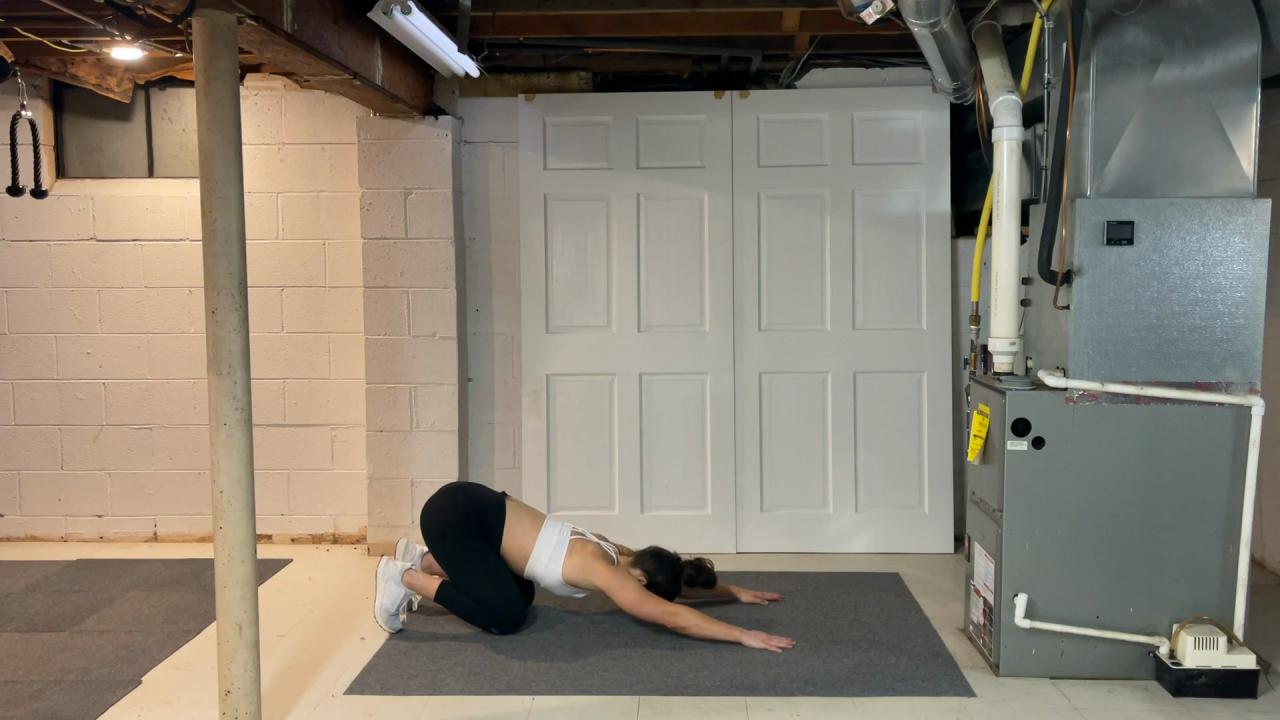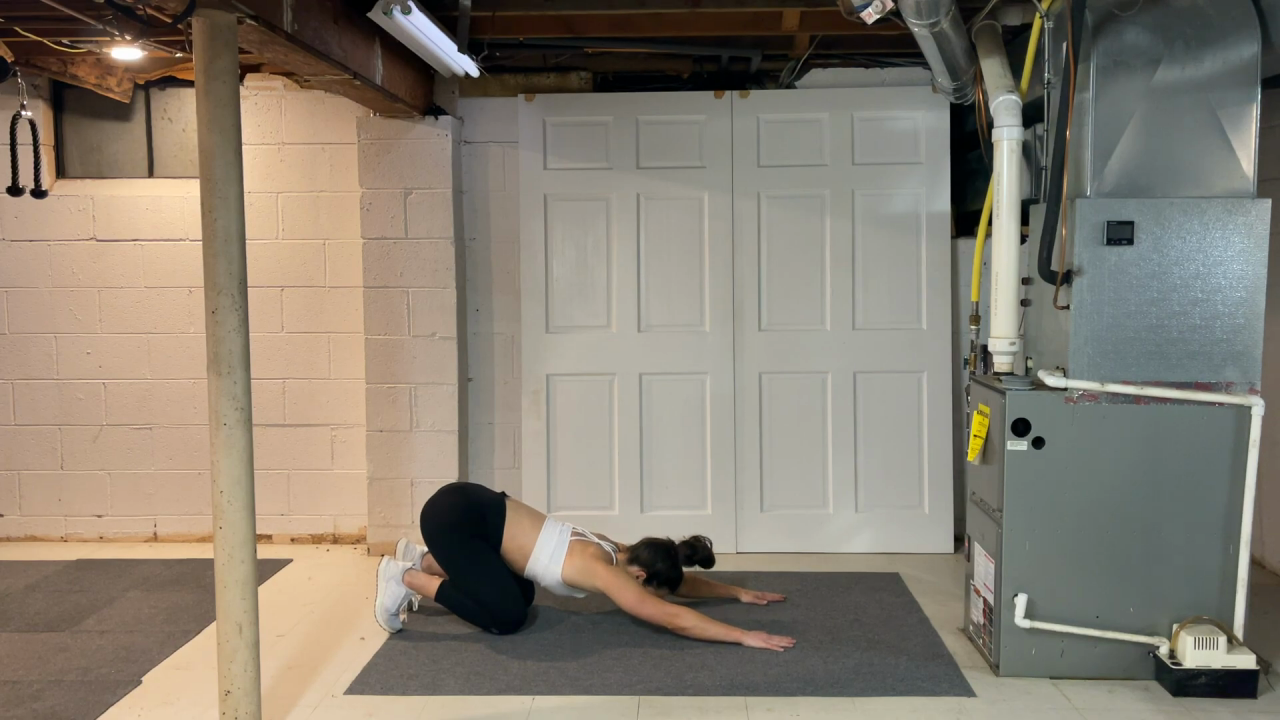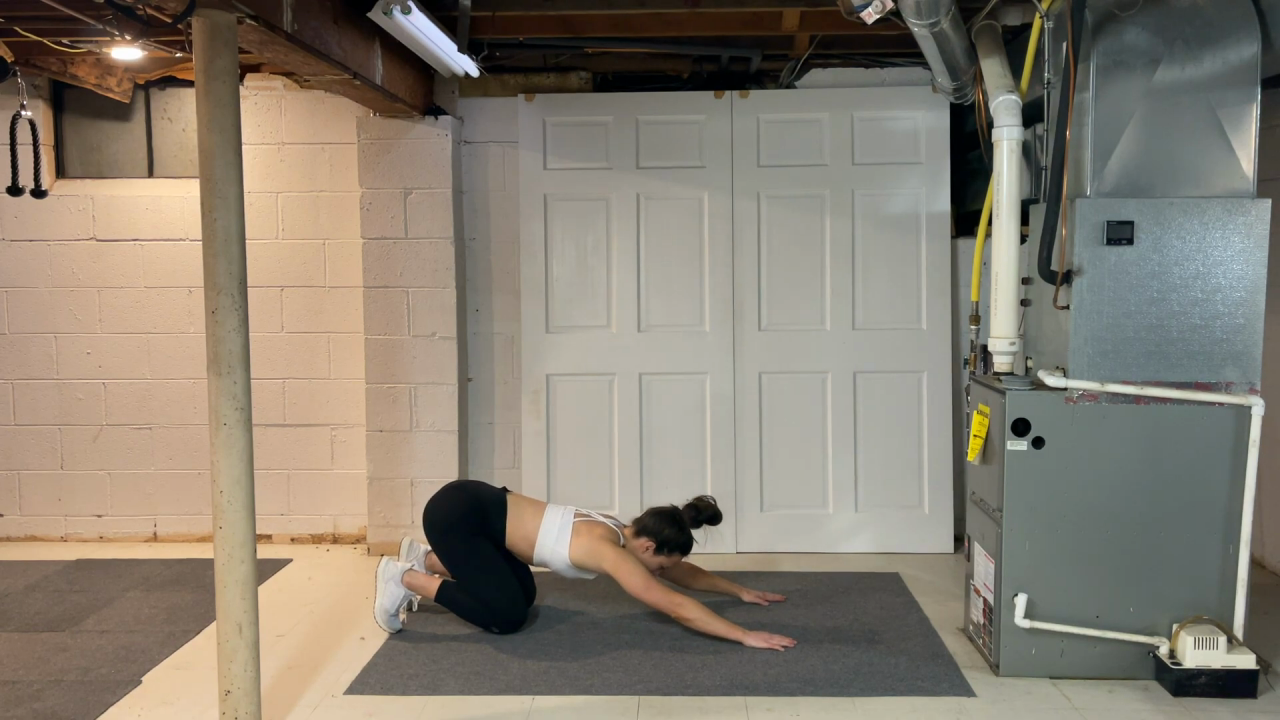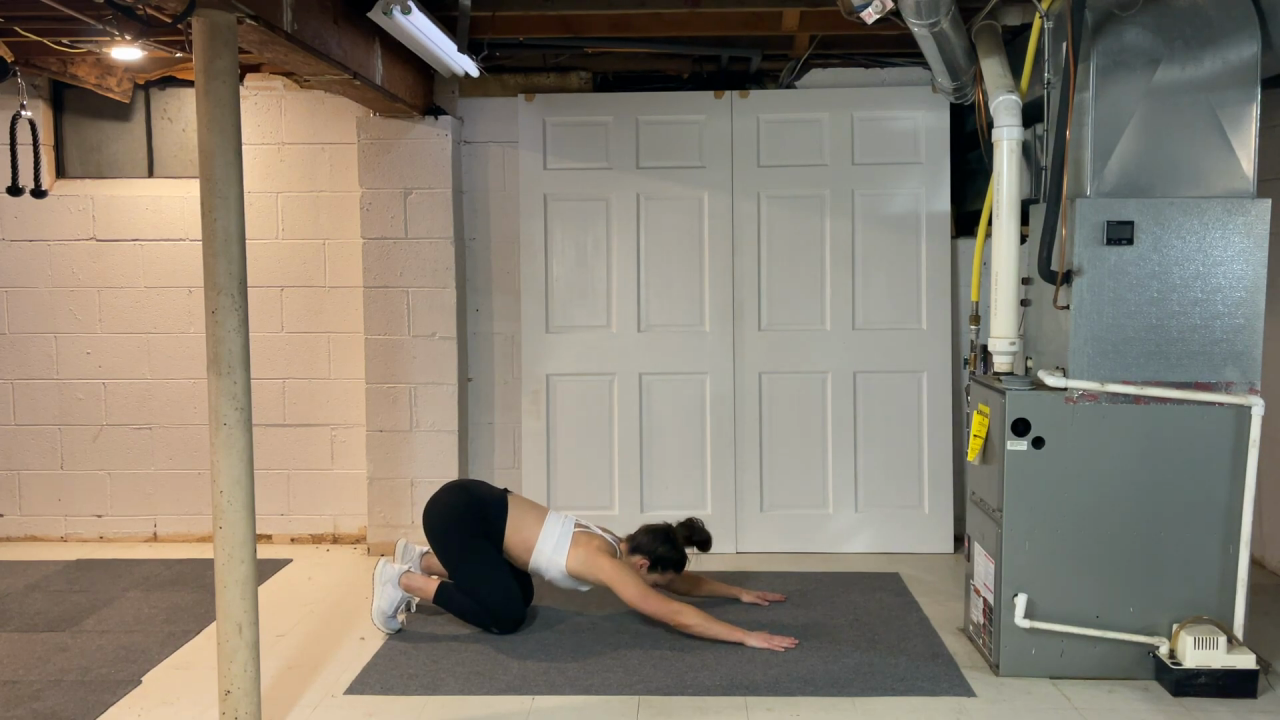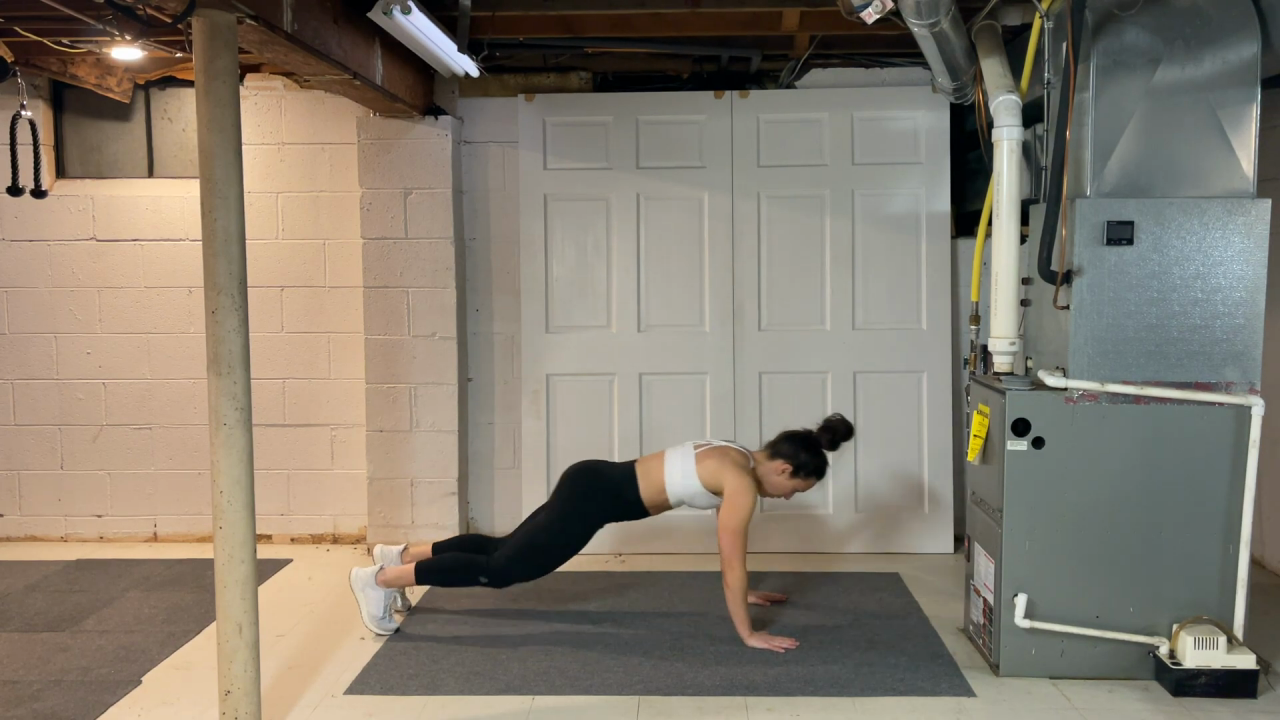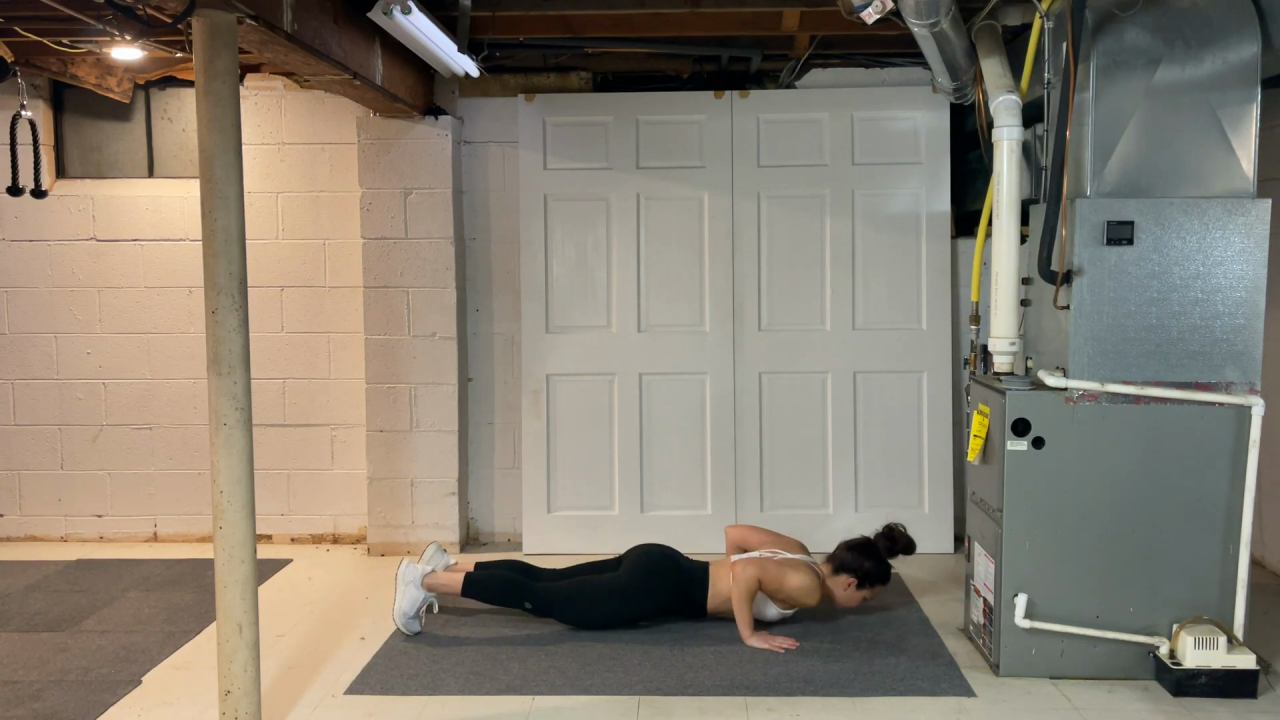
dt=0.5s
person 1, frame 1
left shoulder: (615, 554)
right shoulder: (606, 571)
left elbow: (677, 583)
right elbow: (674, 616)
left wrist: (738, 592)
right wrist: (745, 635)
left hip: (476, 509)
right hip: (455, 514)
left knee: (521, 596)
right knee: (505, 617)
left ankle: (423, 558)
right ankle: (405, 577)
person 1, frame 2
left shoulder: (617, 552)
right shoulder: (606, 571)
left elbow: (681, 580)
right elbow: (674, 617)
left wrist: (739, 593)
right wrist: (745, 636)
left hip: (476, 508)
right hip: (453, 515)
left knee: (521, 595)
right knee: (507, 617)
left ankle: (423, 560)
right ankle: (405, 578)
person 1, frame 3
left shoulder: (622, 533)
right shoulder: (611, 551)
left elbow: (683, 573)
right elbow: (677, 606)
left wrist: (742, 591)
right wrist: (746, 636)
left hip: (476, 506)
right hip: (456, 513)
left knee: (523, 595)
right knee: (508, 617)
left ankle: (428, 559)
right ankle: (405, 579)
person 1, frame 4
left shoulder: (623, 548)
right shoulder: (609, 563)
left elbow: (681, 579)
right elbow: (675, 613)
left wrist: (739, 593)
right wrist: (746, 637)
left hip: (475, 505)
right hip: (455, 511)
left knee: (518, 595)
right knee: (506, 617)
left ankle: (423, 561)
right ankle: (403, 581)
person 1, frame 5
left shoulder: (740, 460)
right shoulder: (743, 480)
left elbow: (729, 536)
right elbow: (731, 564)
left wrist: (748, 593)
right wrist: (750, 635)
left hip: (595, 482)
right hip: (595, 494)
left knee: (505, 550)
right knee: (501, 568)
left ankle: (401, 554)
right ankle: (380, 579)
person 1, frame 6
left shoulder: (798, 553)
right shoulder: (807, 586)
left elbow: (735, 531)
right elbow: (745, 575)
right wrist: (749, 633)
left hip: (657, 565)
right hip: (657, 586)
left knee: (545, 579)
right knee: (540, 599)
left ankle: (446, 564)
right ankle: (424, 580)
